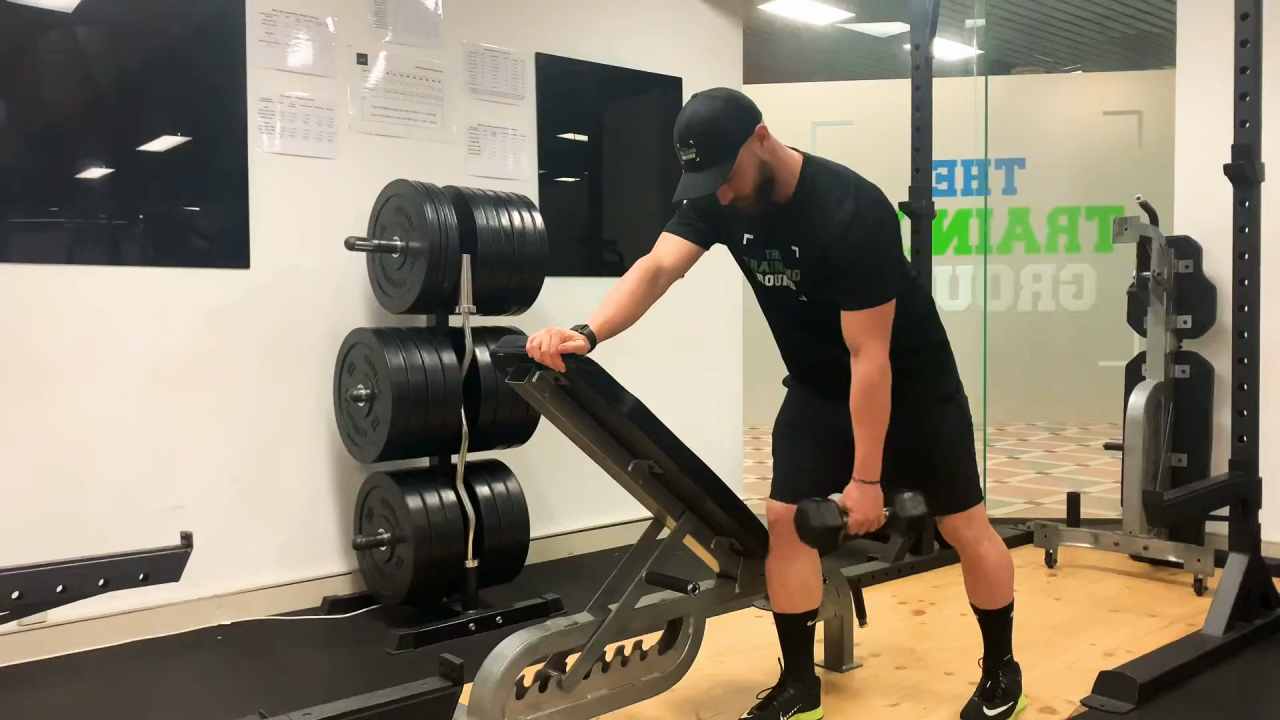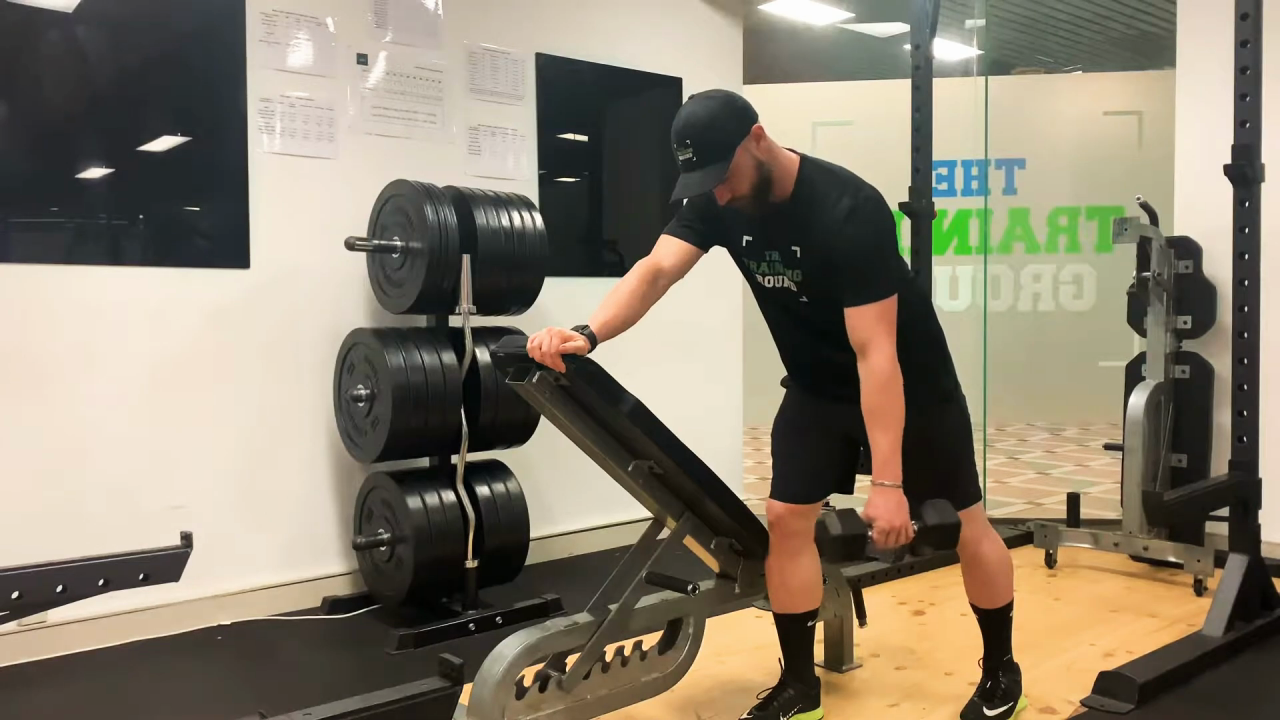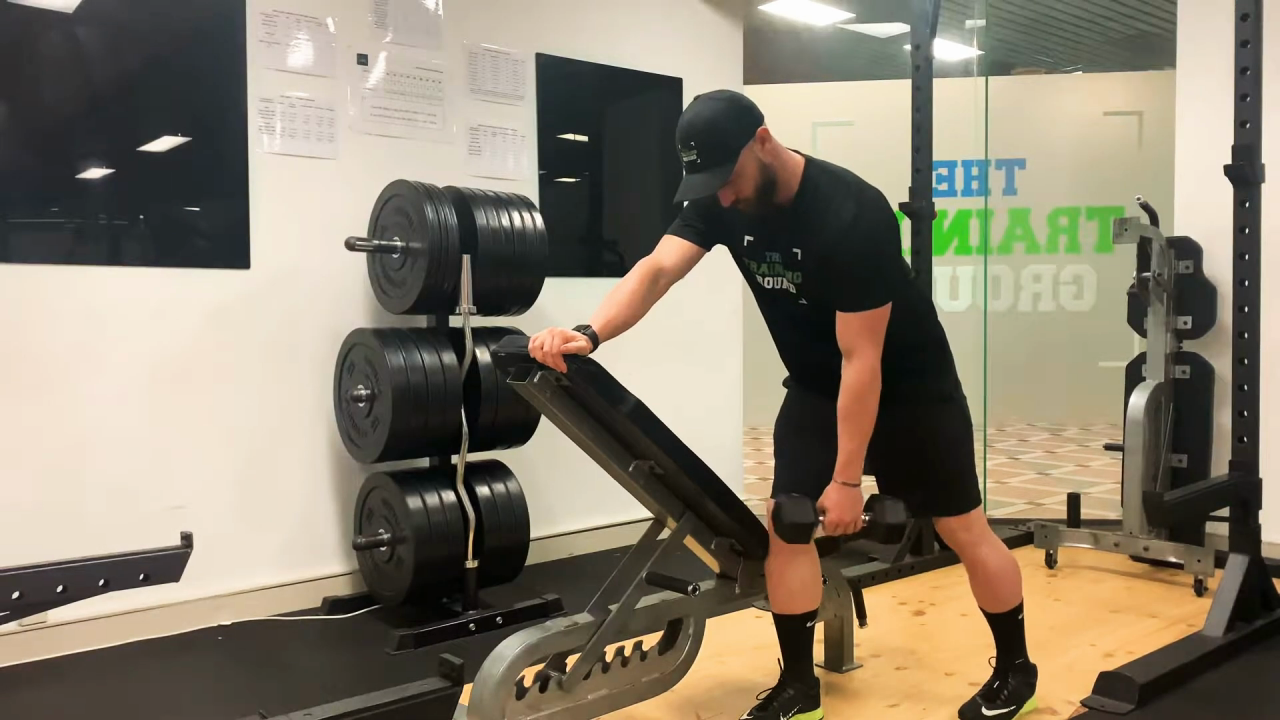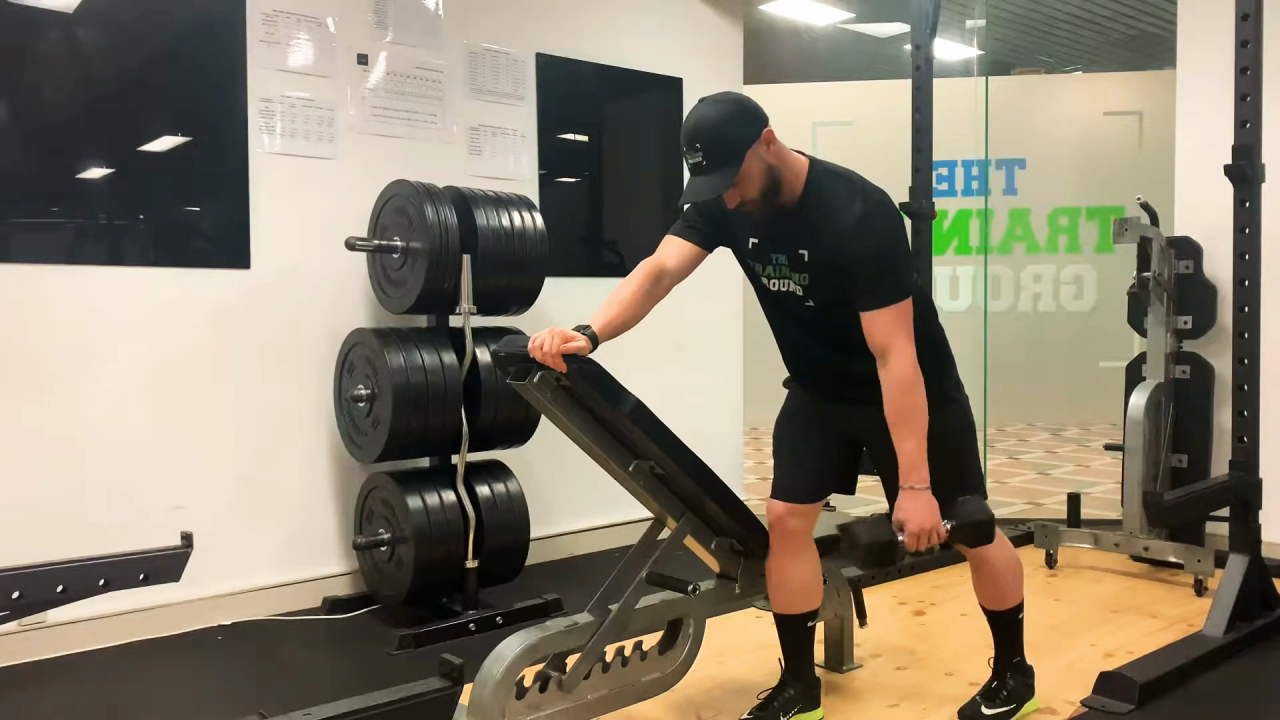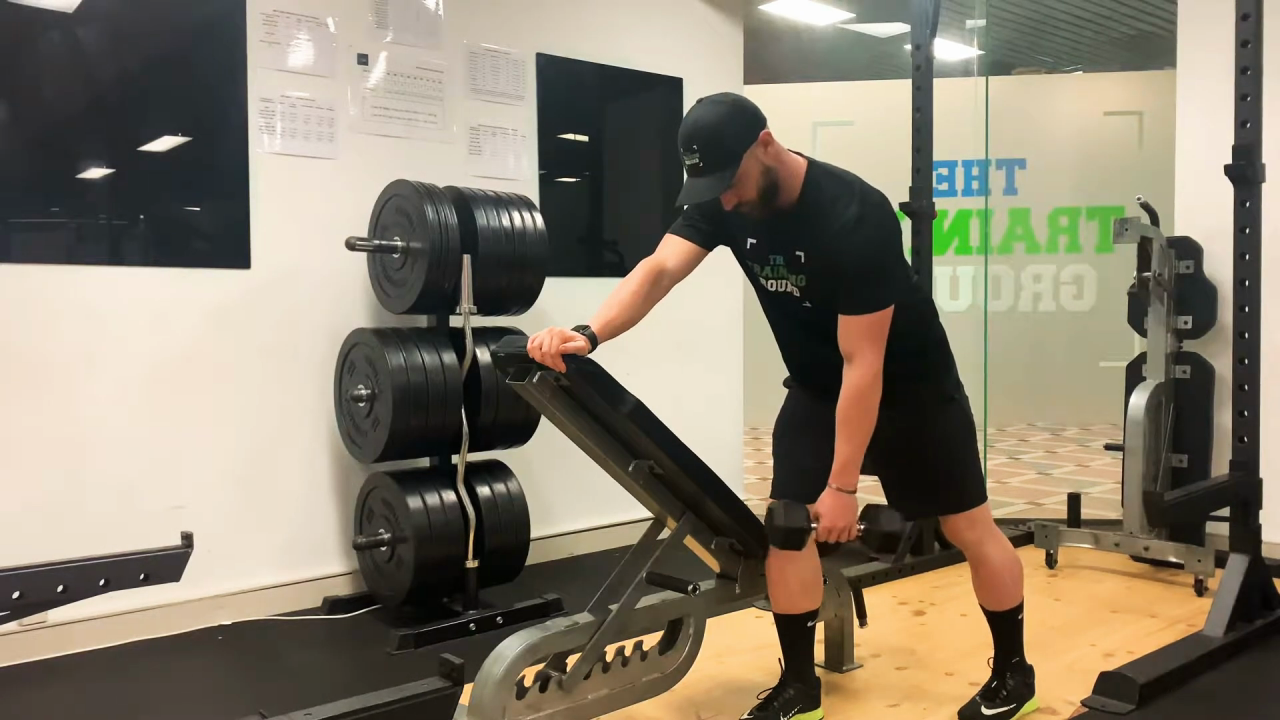
dt=0.7s
person 1, frame 1
left shoulder: (852, 213)
right shoulder: (717, 200)
left elbow: (870, 357)
right elbow: (658, 267)
left wrist: (865, 479)
right wrist: (587, 333)
left hip: (910, 383)
right hip: (817, 385)
left knee: (963, 526)
right knee: (785, 518)
person 1, frame 2
left shoulder: (848, 211)
right shoulder: (715, 202)
left elbow: (876, 353)
right elbow: (656, 269)
left wrist: (887, 483)
right wrist: (587, 332)
left hip: (906, 381)
right hip: (816, 384)
left knee: (960, 524)
right knee: (785, 517)
left ankle: (1000, 669)
person 1, frame 3
left shoulder: (852, 215)
right shoulder: (717, 203)
left elbow: (862, 360)
right elbow: (657, 269)
left wrist: (846, 481)
right wrist: (589, 332)
left hip: (908, 382)
right hip: (815, 385)
left knee: (963, 528)
left ankle: (1015, 669)
person 1, frame 4
left shoulder: (858, 214)
right shoulder: (722, 204)
left elbow: (894, 357)
right elbow: (660, 269)
left wrist: (915, 484)
right wrist: (588, 332)
left hip: (910, 386)
right hip: (818, 386)
right knee: (786, 519)
person 1, frame 5
left shoulder: (855, 216)
right shoulder: (721, 203)
left elbow: (864, 366)
right elbow: (660, 269)
left wrist: (841, 487)
right wrist: (587, 333)
left hip: (908, 383)
right hip: (816, 385)
left knee: (969, 527)
